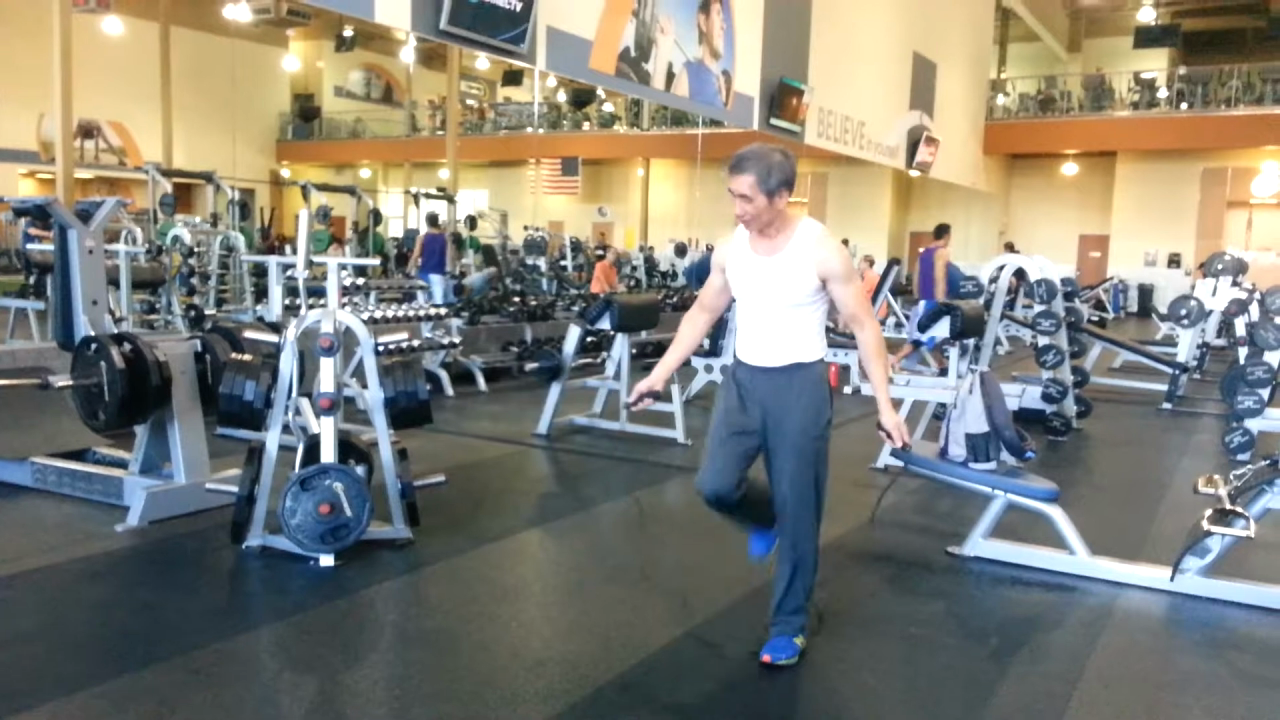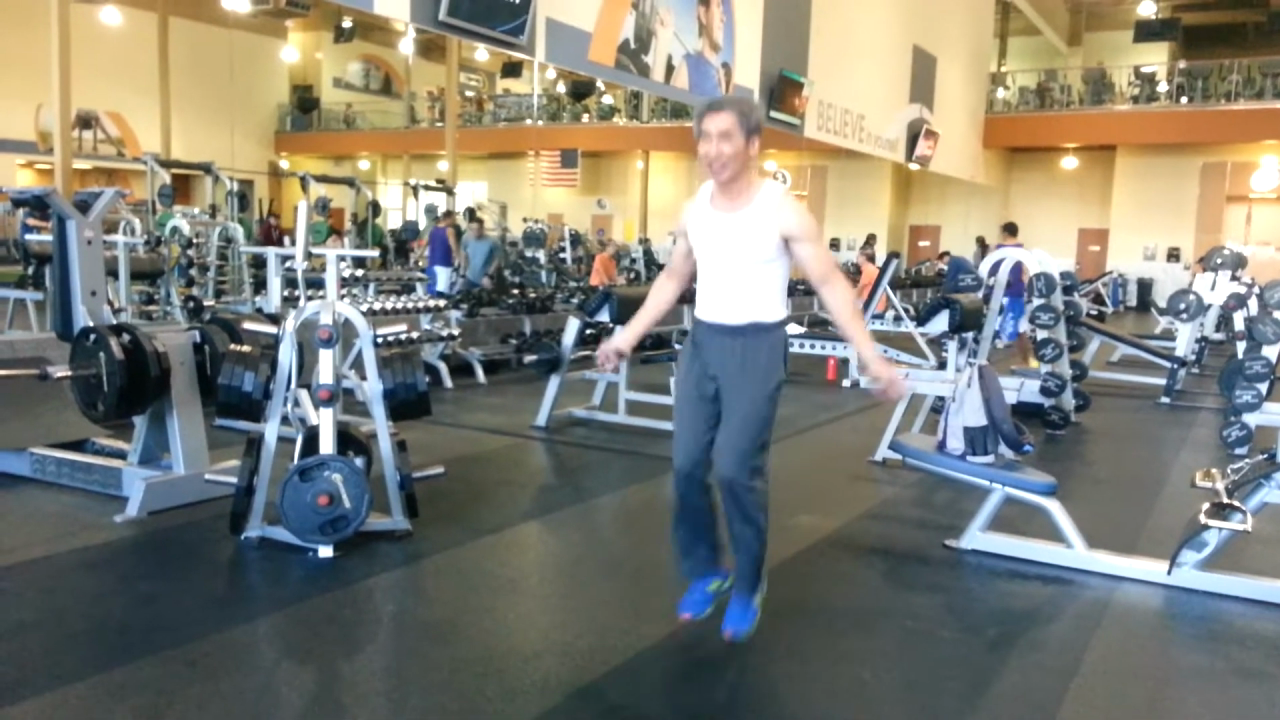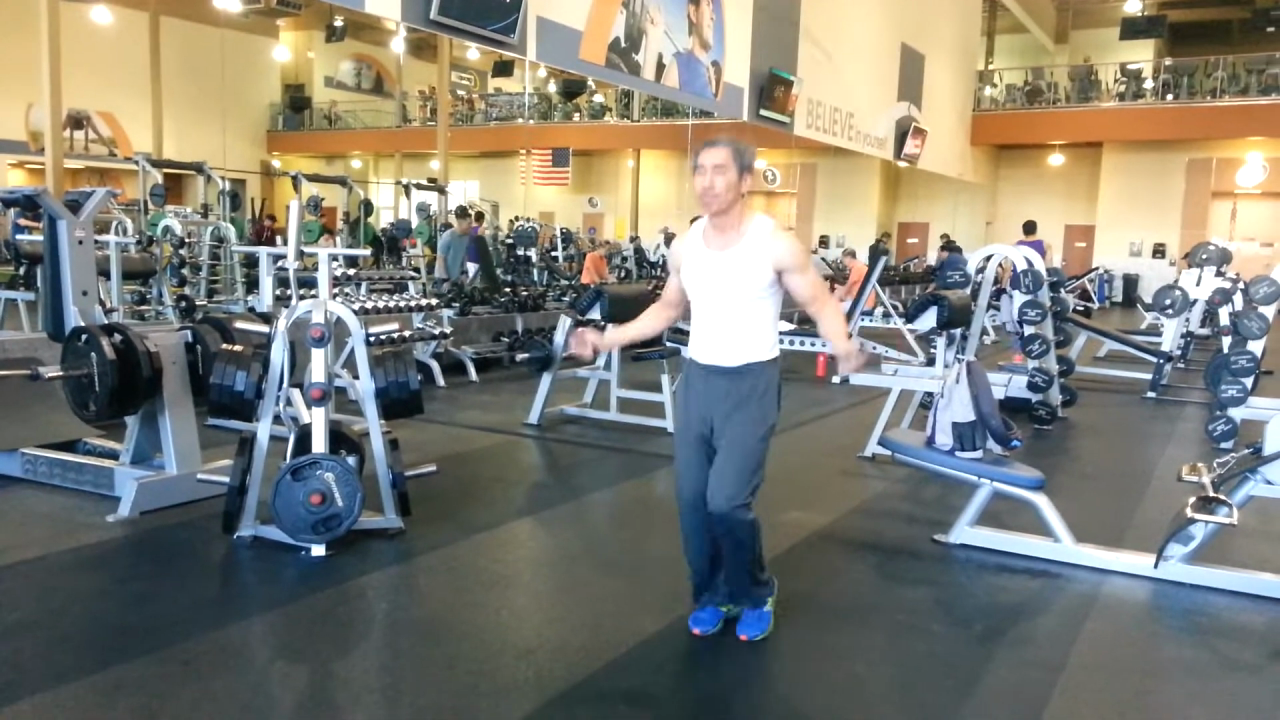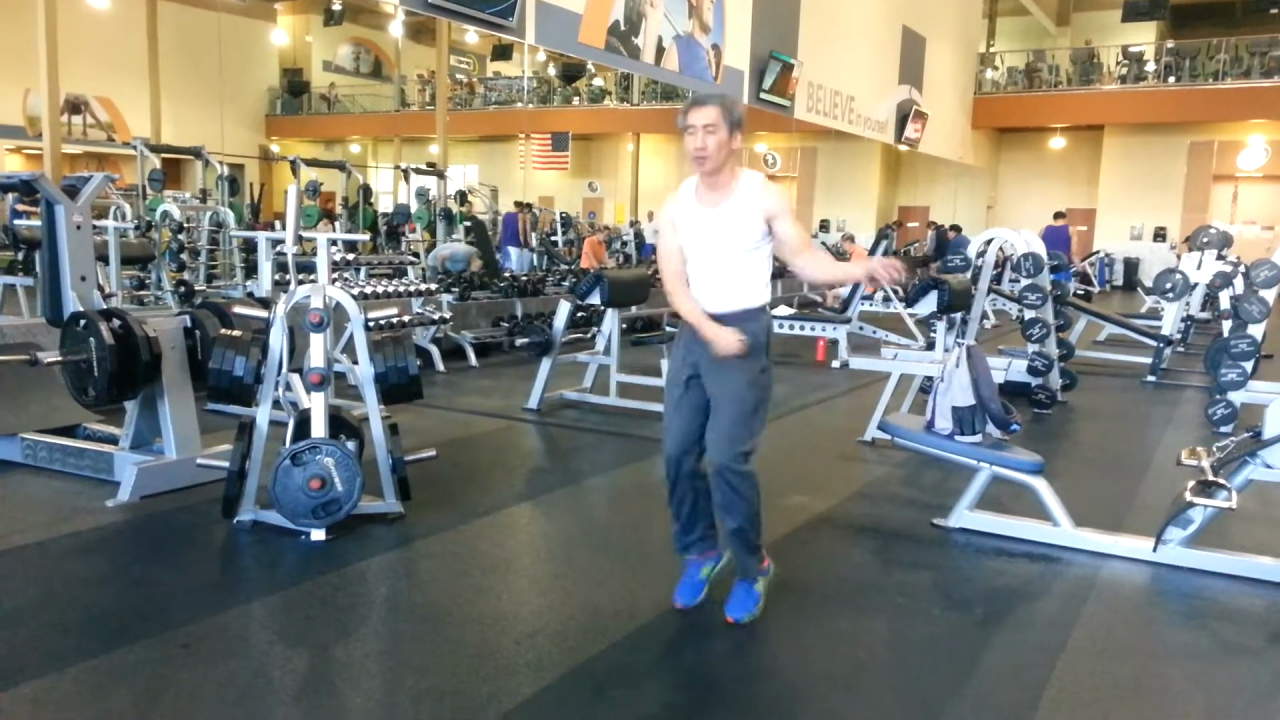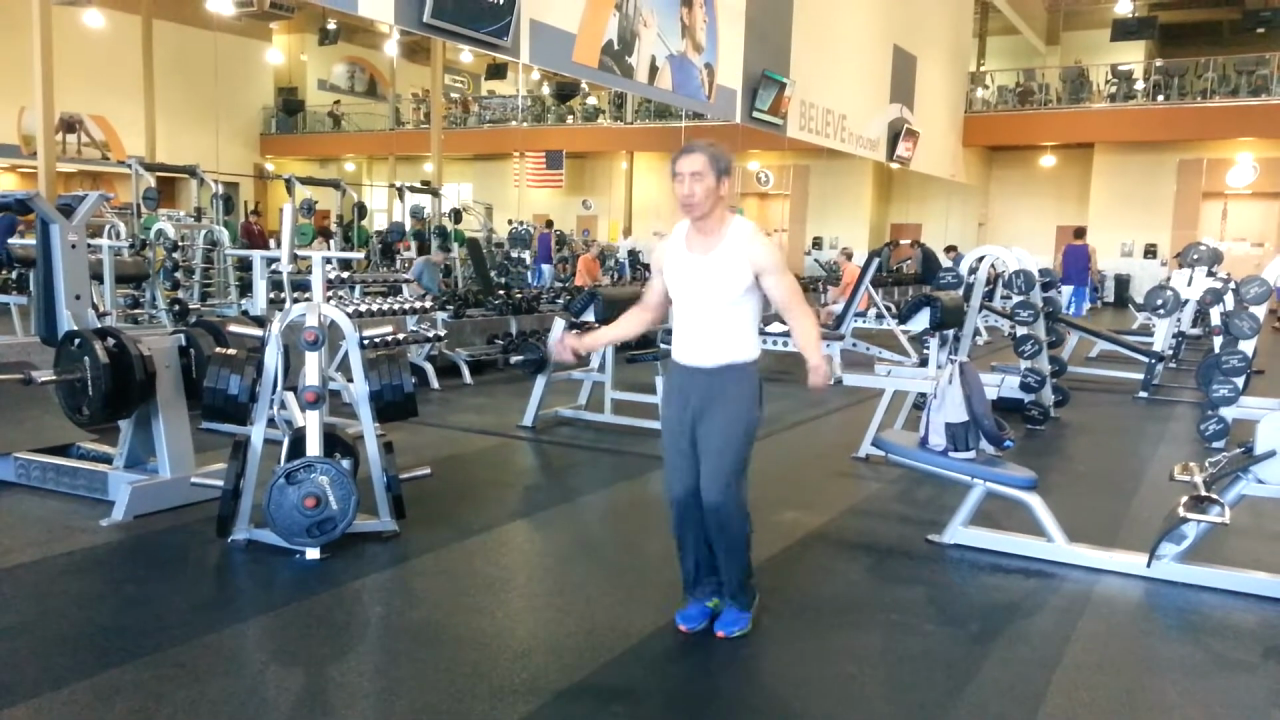
dt=1s
person 1, frame 1
left shoulder: (822, 249)
right shoulder: (730, 248)
left elbow: (863, 325)
right elbow: (702, 312)
left wrist: (884, 404)
right wrist: (660, 373)
left hip: (799, 384)
right hip: (743, 379)
left knee: (798, 510)
right knee: (714, 484)
left ankle: (788, 625)
right ankle: (764, 515)
person 1, frame 2
left shoulder: (784, 211)
right shoulder: (693, 209)
left elbow: (829, 284)
right elbow: (672, 280)
left wrist: (868, 354)
right wrist: (630, 333)
left hip: (757, 346)
right hip: (702, 343)
left knee: (736, 468)
right knee: (687, 463)
left ankle: (746, 582)
right ankle: (703, 573)
person 1, frame 3
left shoulder: (777, 245)
right shoulder: (685, 245)
left elbow: (819, 306)
right elbow: (669, 307)
left wrist: (842, 349)
right wrist: (609, 336)
left hip: (751, 384)
right hip: (698, 382)
left knee: (726, 501)
right knee: (693, 501)
left ankle: (757, 592)
right ankle: (713, 597)
person 1, frame 4
left shoulder: (766, 196)
right shoulder: (676, 203)
left elbow: (804, 260)
right elbow: (674, 281)
left wrist: (864, 270)
right wrist: (709, 331)
left hip: (751, 330)
right hip: (695, 333)
left knee: (727, 457)
right knee: (679, 452)
left ankle: (750, 568)
right ankle: (700, 555)
person 1, frame 5
left shoulder: (754, 247)
right shoulder: (667, 250)
left elbow: (796, 312)
right elbow: (648, 311)
left wrist: (816, 361)
right wrist: (592, 339)
left hip: (733, 380)
right hip: (682, 379)
left knee: (720, 497)
right knee: (681, 496)
left ankle: (738, 598)
right ankle: (702, 590)
